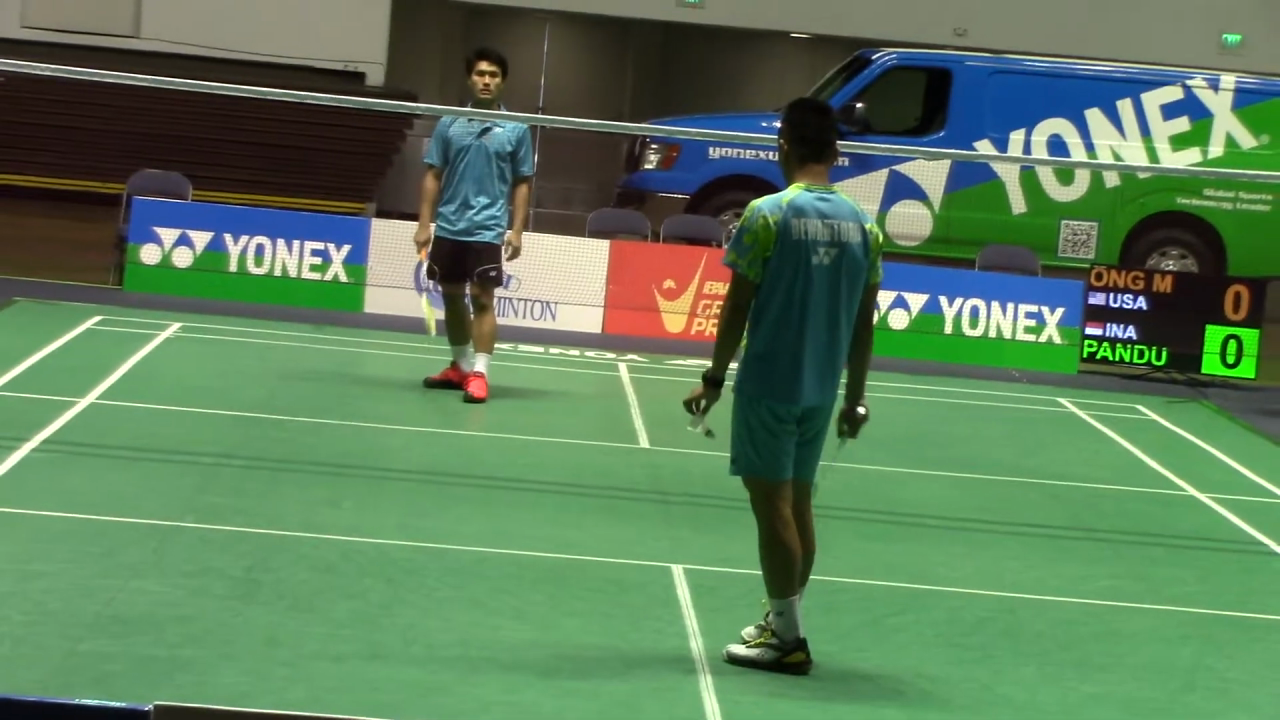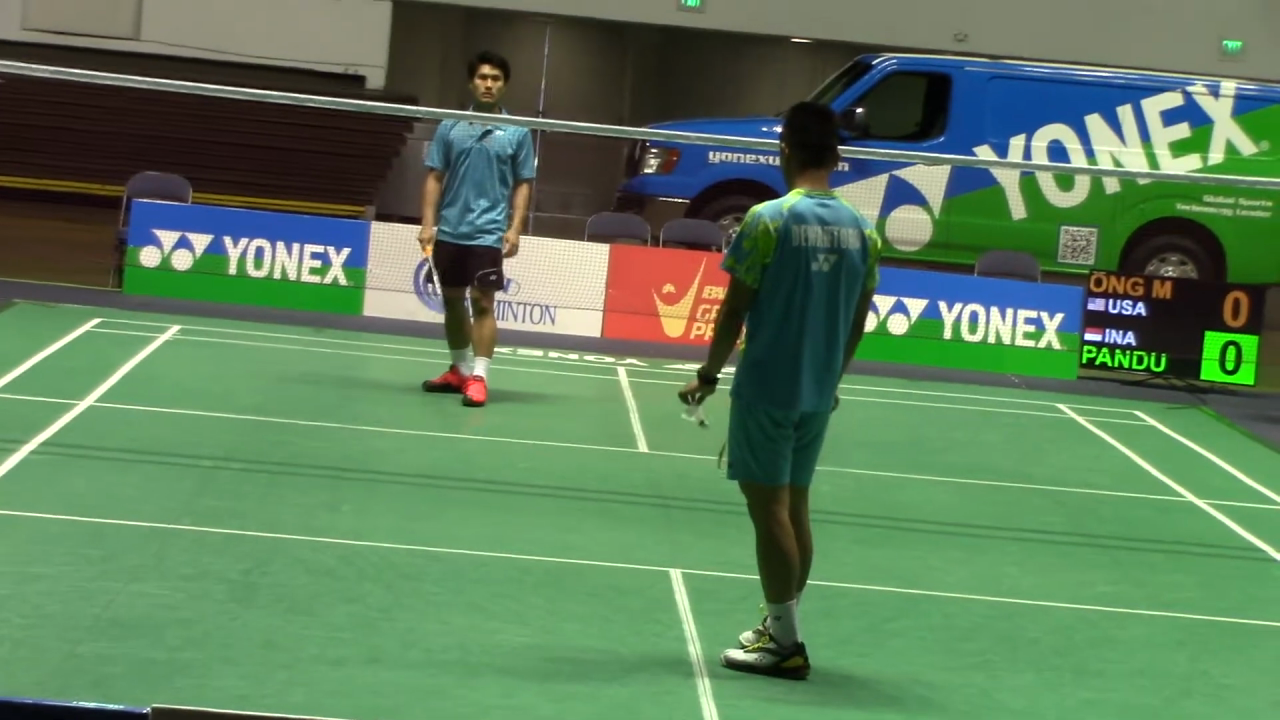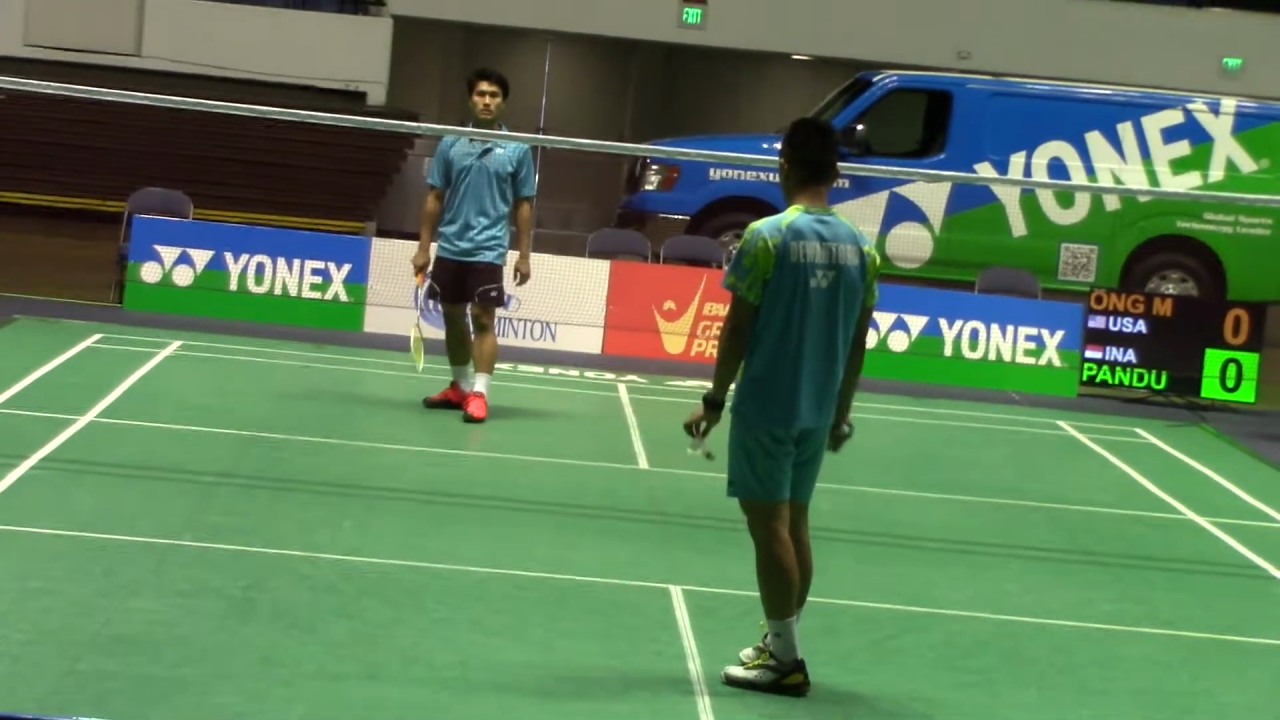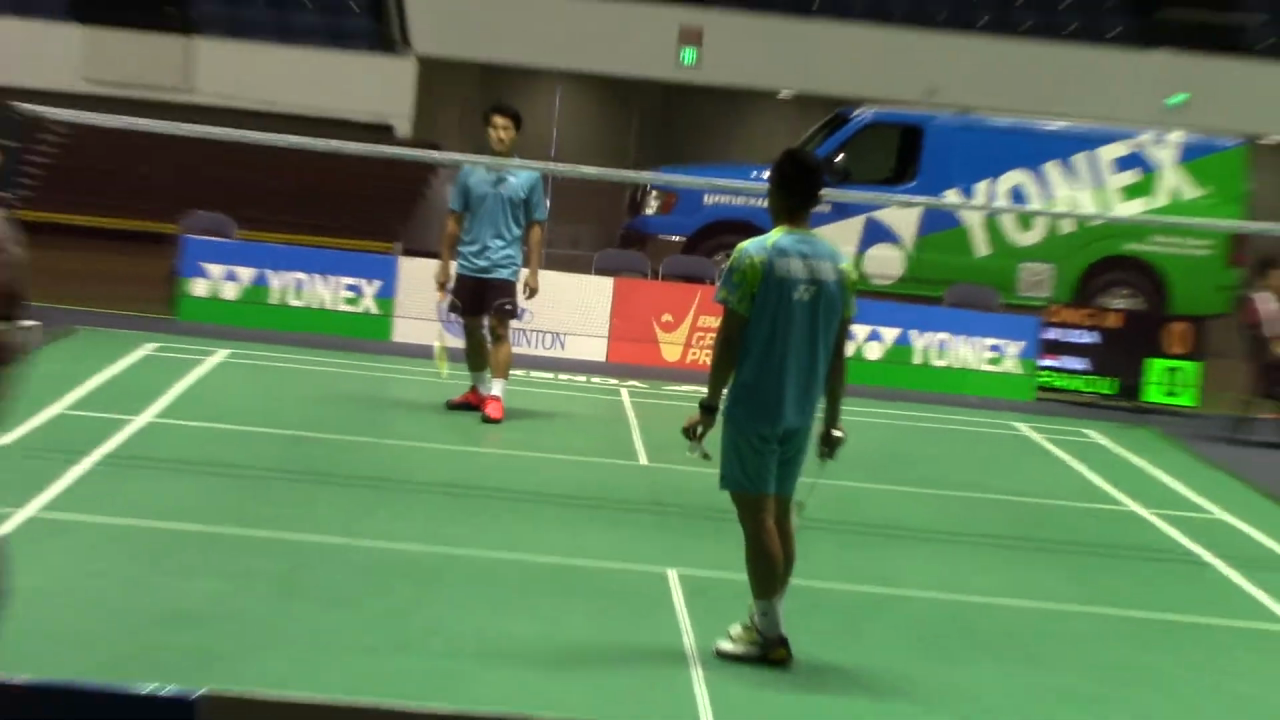
dt=0.3s
person 1, frame 1
left shoulder: (768, 213)
right shoulder: (862, 224)
left elbow: (738, 307)
right elbow: (864, 321)
left wrist: (714, 378)
right wrist: (855, 395)
left hip: (769, 384)
right hip: (820, 389)
left knee: (772, 504)
right knee: (797, 503)
left ankle: (788, 638)
right ankle: (781, 622)
person 1, frame 2
left shoulder: (769, 218)
right shoulder: (861, 230)
left elbow: (735, 310)
right elbow: (856, 322)
left wrist: (708, 374)
left hip: (767, 389)
right hip: (816, 394)
left knee: (770, 508)
right knee: (794, 508)
left ankle: (785, 642)
right ankle: (779, 627)
person 1, frame 3
left shoulder: (766, 235)
right shoulder: (860, 246)
left elbow: (738, 329)
right elbow: (857, 341)
left wrist: (713, 400)
right wrist: (842, 410)
left hip: (765, 406)
right hip: (816, 410)
left knee: (768, 525)
right knee: (794, 524)
left ankle: (785, 659)
right ankle: (778, 644)
person 1, frame 4
left shoulder: (753, 254)
right shoulder: (837, 264)
left elbow: (730, 339)
right elbow: (837, 351)
left wrist: (709, 404)
right wrist: (832, 419)
left hip: (754, 409)
right hip: (800, 413)
left knee: (756, 515)
right knee: (779, 516)
left ankle: (769, 635)
right ankle: (766, 623)
person 2, frame 1
left shoulder: (517, 130)
right shoulder: (448, 124)
left elbow: (522, 183)
right elbow: (433, 175)
left wrist: (516, 230)
right wrist: (424, 224)
left hip: (488, 230)
right hip: (447, 228)
left knee: (483, 299)
right knee: (452, 297)
left ankle: (479, 374)
right ankle: (460, 366)
person 2, frame 2
left shoulder: (518, 133)
right shoulder: (449, 127)
left elbow: (522, 185)
right elbow: (434, 178)
left wrist: (514, 229)
right wrist: (428, 224)
left hip: (488, 234)
right hip: (449, 232)
left knee: (482, 303)
right knee: (452, 300)
left ankle: (479, 377)
right ankle: (459, 370)
person 2, frame 3
left shoulder: (518, 149)
right shoulder: (450, 143)
left elbow: (523, 205)
right elbow: (435, 198)
left wrist: (524, 255)
right wrist: (423, 247)
left hip: (488, 250)
right hip: (450, 248)
left knee: (483, 319)
right knee: (453, 317)
left ankle: (479, 393)
right ankle: (460, 387)
person 2, frame 4
left shoulder: (529, 178)
right shoulder: (469, 172)
left elbow: (535, 228)
right elbow: (455, 221)
left wrist: (533, 272)
right wrist: (444, 265)
left hip: (503, 268)
right hip: (468, 267)
left knee: (499, 330)
right knee: (472, 328)
left ankle: (496, 397)
right ankle: (478, 390)
